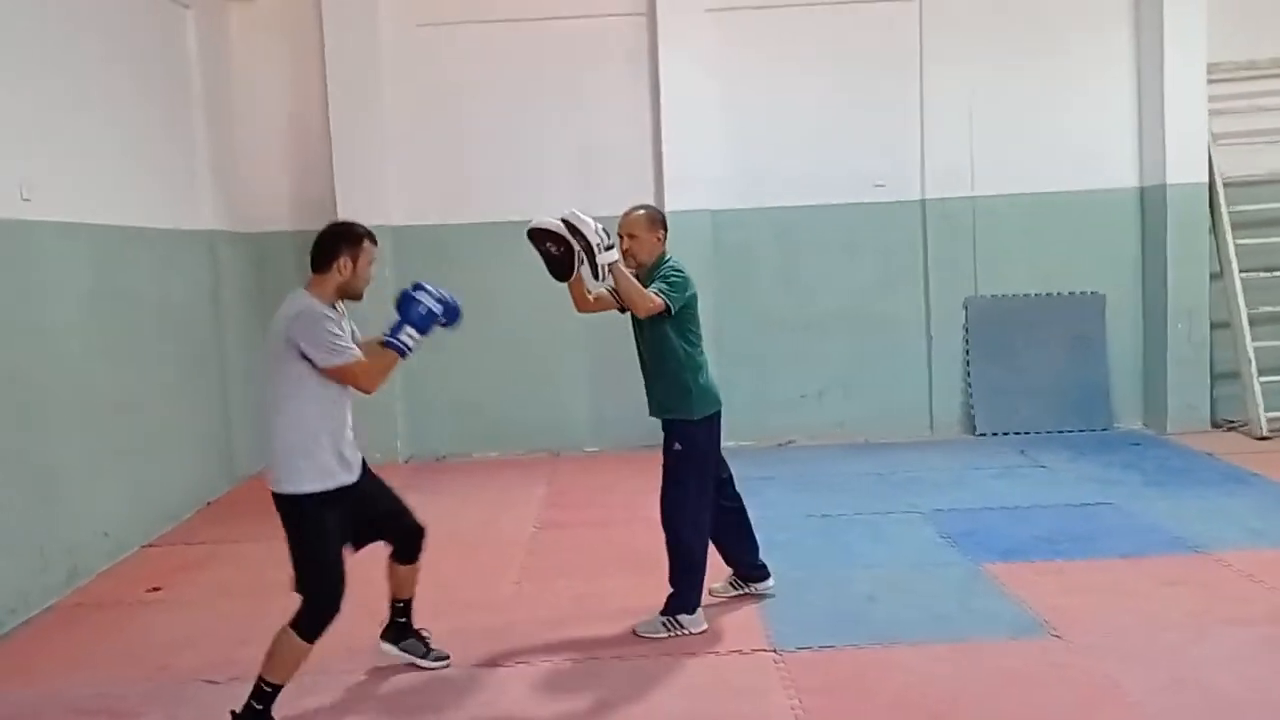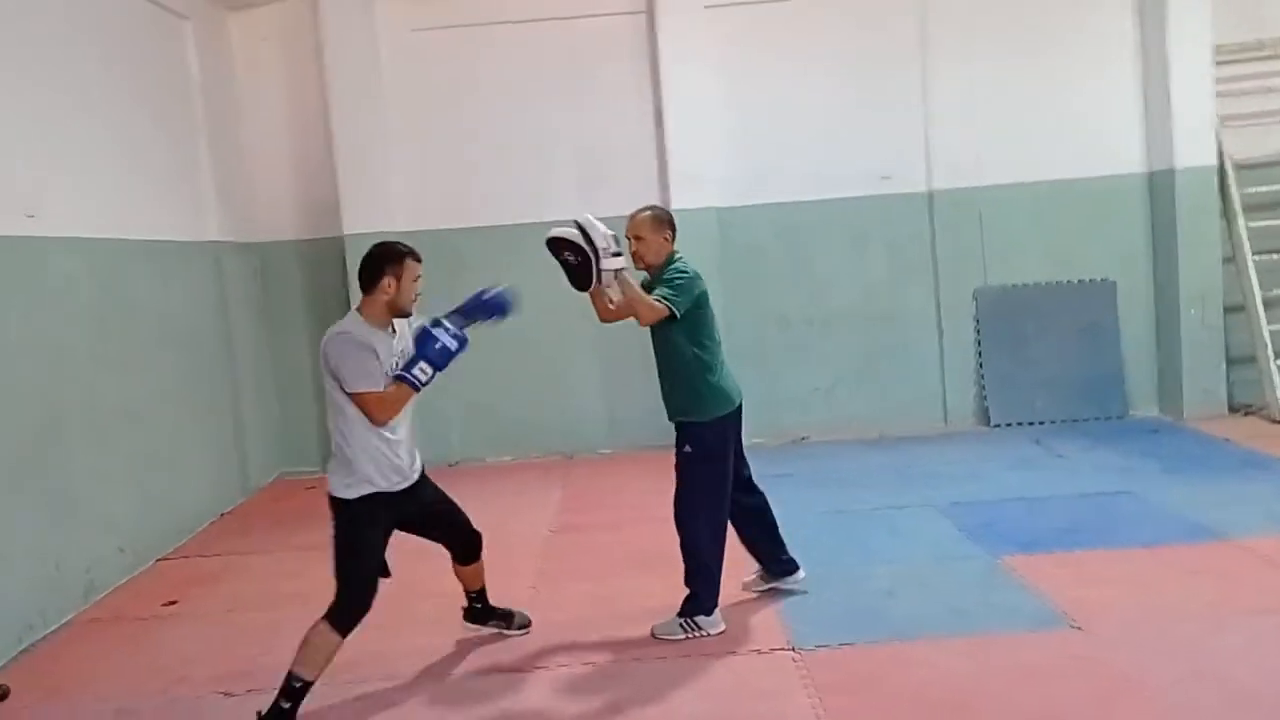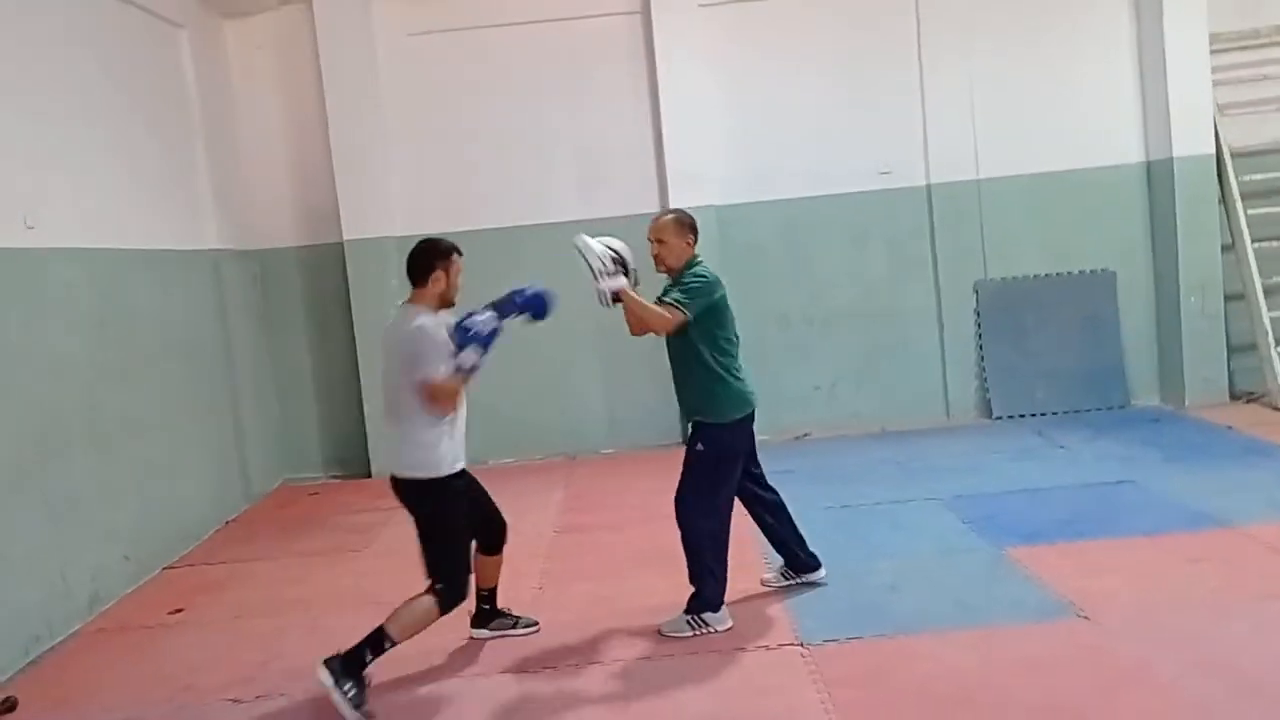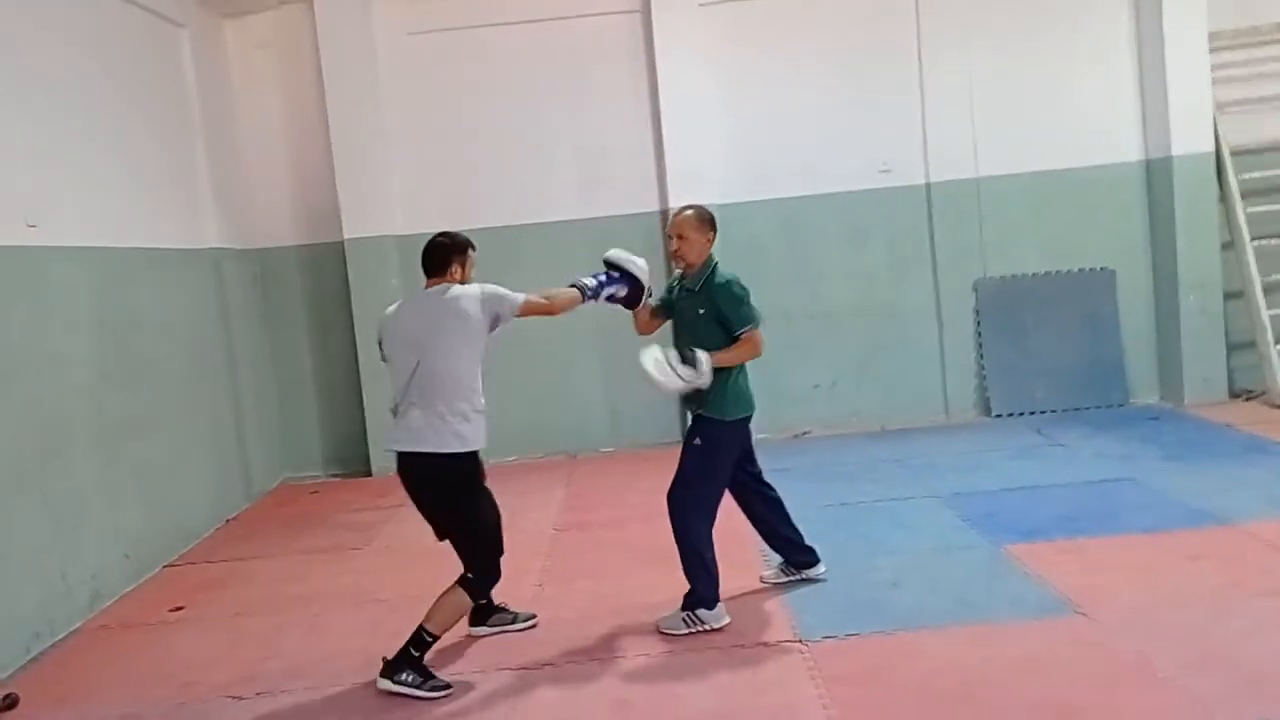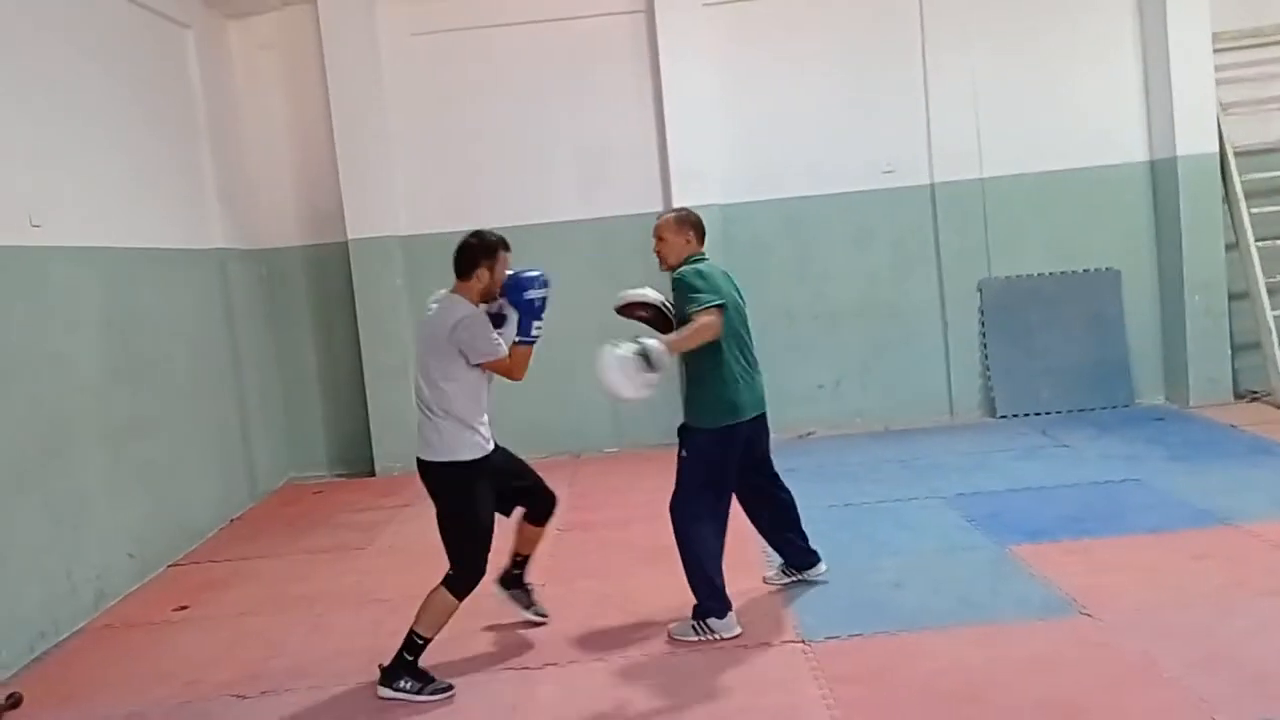
dt=0.2s
person 1, frame 1
left shoulder: (330, 310)
right shoulder: (306, 317)
left elbow: (362, 357)
right elbow: (366, 378)
left wrist: (418, 318)
right wrist: (412, 326)
left hip: (346, 470)
right hip: (308, 487)
left knee: (410, 535)
right knee: (322, 604)
left ankle: (400, 630)
person 1, frame 2
left shoulder: (398, 326)
right shoulder: (345, 342)
right elbow: (382, 410)
left wrist: (470, 312)
right wrist: (426, 362)
left hip: (406, 479)
right hip: (361, 493)
left knee: (467, 541)
right knee: (351, 606)
left ankle: (479, 611)
person 1, frame 3
left shoulder: (430, 318)
right shoulder: (419, 330)
left elbow: (479, 320)
right elbow: (446, 401)
left wrist: (505, 306)
right wrist: (470, 348)
left hip: (441, 467)
right hip: (428, 476)
left knee: (493, 530)
right knee: (449, 589)
left ankle: (487, 614)
right ankle: (350, 665)
person 1, frame 4
left shoulder: (391, 319)
right shoulder: (477, 299)
right elbow: (550, 304)
right wrist: (596, 286)
left hip: (411, 455)
right hip: (451, 455)
left knee: (479, 532)
right knee: (482, 567)
left ankle: (484, 610)
right ankle: (405, 663)
person 1, frame 5
left shoulder: (447, 305)
right shoulder: (466, 317)
left elbow: (487, 325)
right elbow: (514, 368)
left wrist: (508, 307)
right wrist: (528, 316)
left hip: (474, 448)
right hip: (457, 459)
left knee: (540, 500)
right knee: (467, 570)
left ankle: (515, 578)
right ankle: (400, 669)
person 2, frame 1
left shoulder: (674, 276)
right shoulder: (636, 279)
left elbow: (644, 306)
right elbow: (587, 304)
left wrist: (611, 262)
right wrist: (571, 267)
left hip: (692, 410)
right hip: (687, 408)
left knee: (681, 507)
right knee: (717, 492)
left ankle: (684, 611)
right ankle: (752, 573)
person 2, frame 2
left shoulder: (683, 276)
right shoulder: (655, 281)
left elbow: (647, 314)
right elbow: (608, 313)
left wrist: (618, 269)
right wrist: (592, 277)
left hip: (707, 410)
right hip: (714, 406)
left knee: (696, 508)
right knee: (738, 490)
left ankle: (702, 612)
right ankle: (780, 567)
person 2, frame 3
left shoulder: (702, 281)
right shoulder: (677, 285)
left elbow: (661, 323)
right elbow: (639, 327)
left wrist: (622, 288)
right wrist: (621, 291)
left hip: (721, 413)
right hip: (728, 409)
left knee: (697, 506)
right knee: (753, 488)
left ankle: (708, 609)
right ankle: (803, 564)
person 2, frame 4
left shoulder: (725, 285)
right shoulder: (679, 286)
left elbow: (753, 345)
right elbow: (645, 326)
left wrist: (705, 363)
left hip: (723, 411)
right hip: (715, 410)
left knee: (688, 500)
right knee: (750, 485)
left ankle: (704, 605)
right ankle: (802, 559)
person 2, frame 5
left shoulder: (689, 277)
right shoulder: (717, 276)
left elbow: (709, 326)
left wrist: (662, 345)
left hip: (711, 416)
right hip: (749, 408)
left knee: (692, 511)
right knee: (763, 487)
left ankle: (714, 615)
right ankle: (803, 560)
